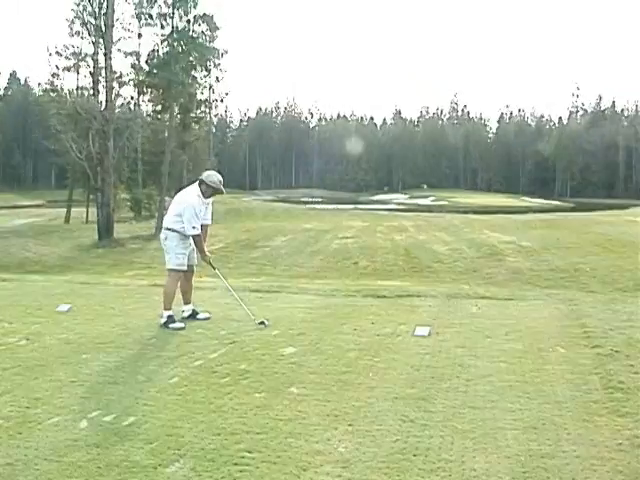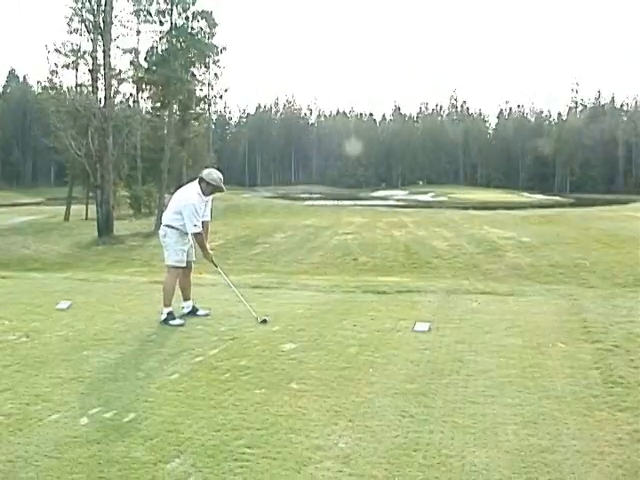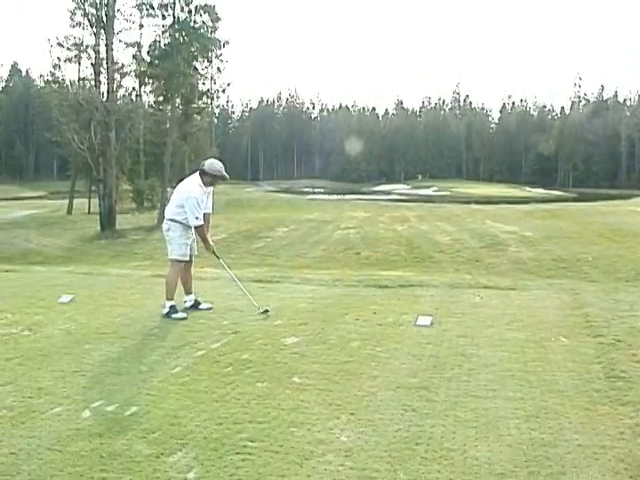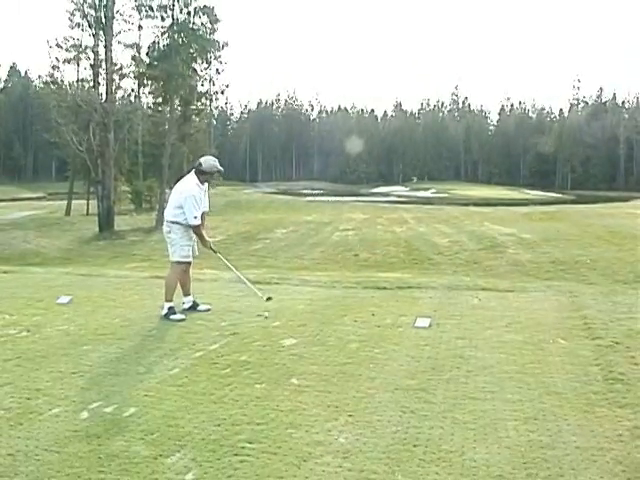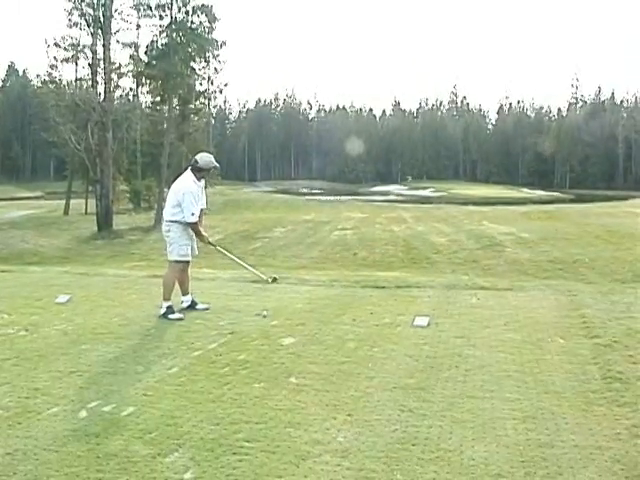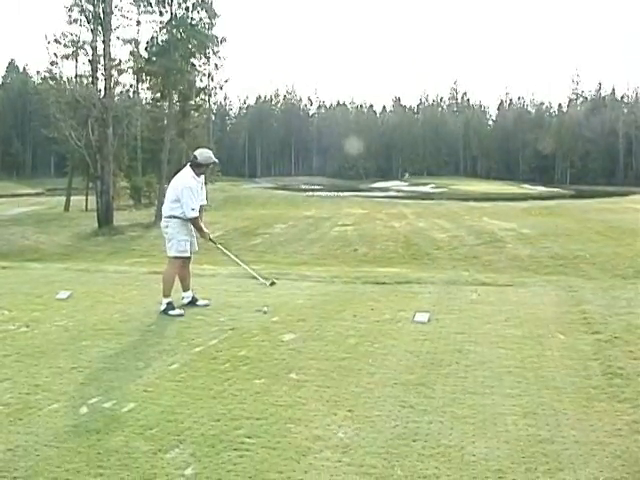
dt=0.2s
person 1, frame 1
left shoulder: (205, 196)
right shoulder: (191, 200)
left elbow: (205, 223)
right elbow: (194, 231)
left wrist: (204, 246)
right wrist: (203, 253)
left hip: (186, 236)
right hip: (174, 236)
left knee: (188, 272)
right knee: (175, 275)
left ankle: (188, 310)
right ankle: (167, 316)
person 1, frame 2
left shoulder: (205, 193)
right shoulder: (191, 198)
left elbow: (205, 219)
right elbow: (196, 229)
left wrist: (206, 244)
right wrist: (205, 251)
left hip: (184, 232)
right hip: (172, 232)
left knee: (187, 269)
right knee: (174, 272)
left ankle: (188, 307)
right ankle: (166, 313)
person 1, frame 3
left shoulder: (207, 185)
right shoulder: (193, 191)
left elbow: (206, 212)
right elbow: (197, 222)
left wrist: (207, 237)
right wrist: (207, 243)
left hip: (187, 226)
right hip: (175, 226)
left knee: (188, 264)
right knee: (177, 265)
left ankle: (190, 300)
right ankle: (169, 307)
person 1, frame 4
left shoulder: (202, 183)
right shoulder: (190, 189)
left elbow: (203, 210)
right elbow: (194, 221)
left wrist: (203, 233)
right wrist: (203, 239)
left hip: (186, 227)
right hip: (176, 228)
left knee: (186, 266)
right knee: (177, 267)
left ankle: (188, 302)
right ankle: (168, 308)
person 1, frame 5
left shoulder: (198, 180)
right shoulder: (188, 187)
left elbow: (200, 207)
right elbow: (191, 218)
left wrist: (201, 230)
right wrist: (201, 235)
left hip: (185, 226)
right hip: (176, 227)
left knee: (185, 265)
right knee: (175, 266)
left ankle: (187, 301)
right ankle: (166, 307)
person 1, frame 6
left shoulder: (198, 176)
right shoulder: (187, 182)
left elbow: (200, 203)
right elbow: (192, 213)
left wrist: (201, 225)
right wrist: (202, 231)
left hip: (185, 222)
right hip: (175, 223)
left knee: (186, 260)
right knee: (175, 262)
left ankle: (188, 297)
right ankle: (166, 303)
